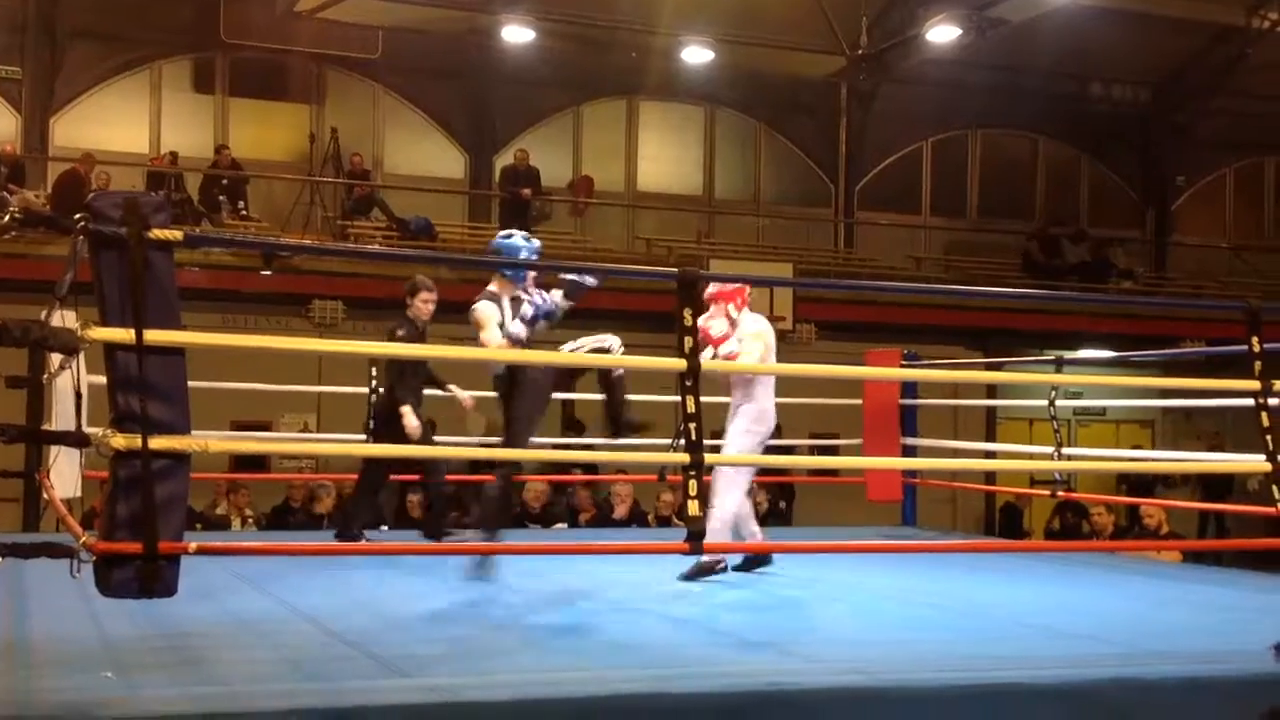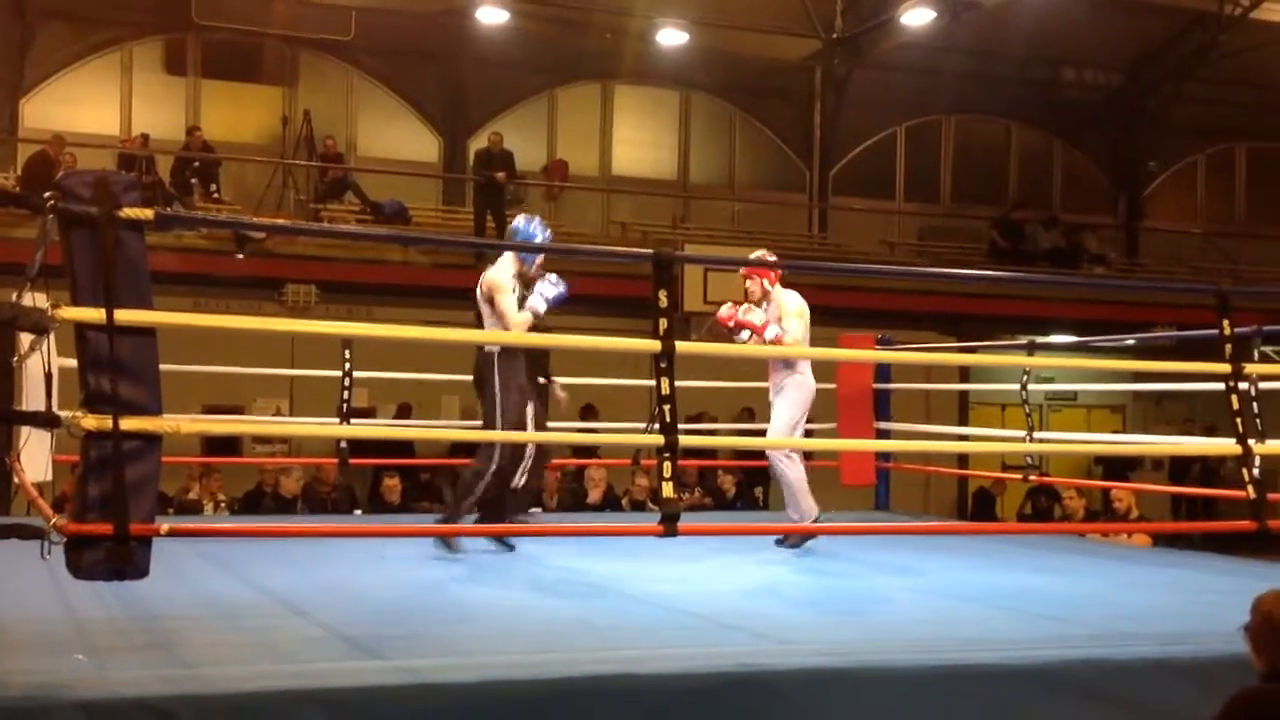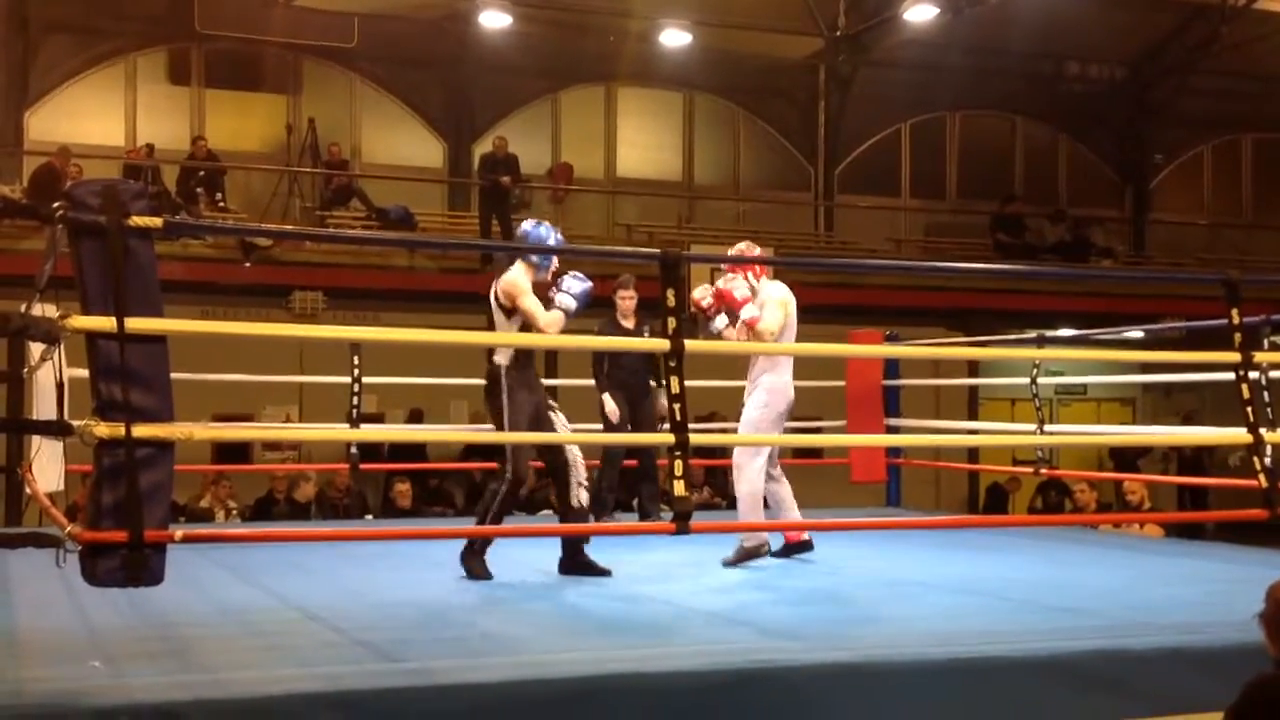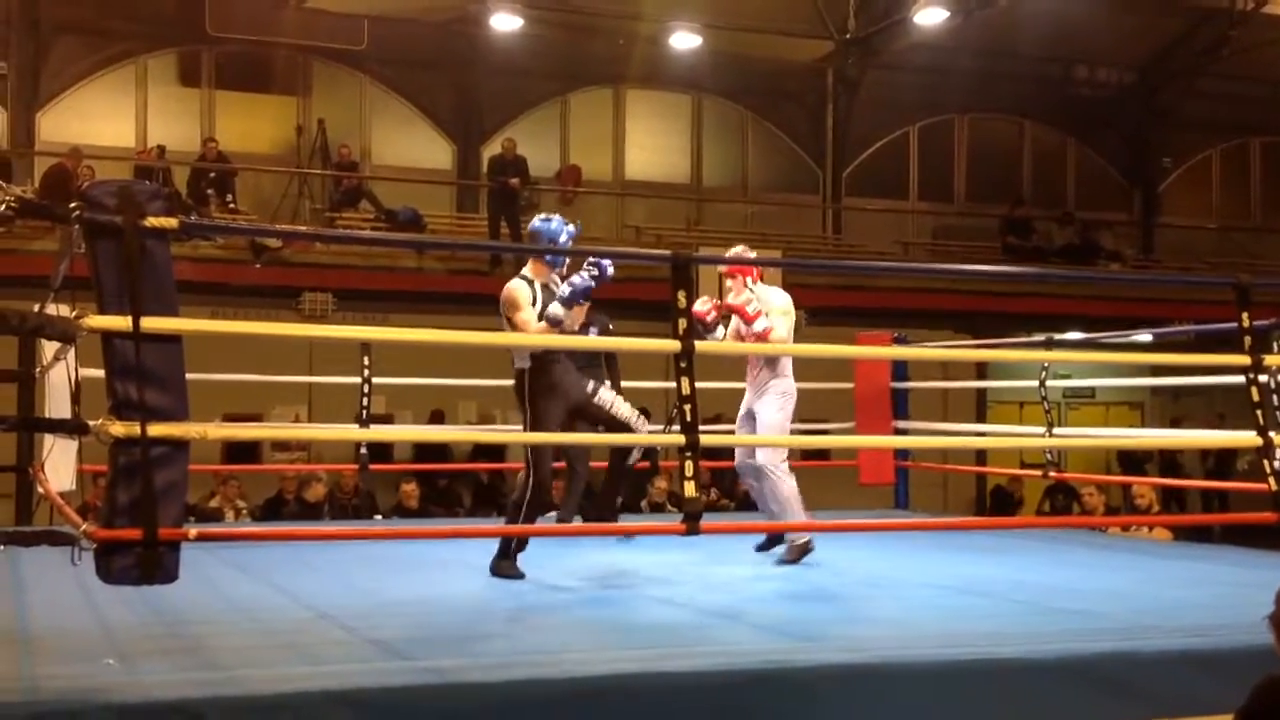
dt=1s
person 1, frame 1
left shoulder: (522, 293)
right shoulder: (483, 308)
left elbow: (541, 322)
right elbow: (496, 352)
left wrist: (563, 297)
right wrist: (525, 322)
left hip: (542, 371)
right hip: (517, 386)
right knee: (510, 466)
right ankle: (487, 539)
person 1, frame 2
left shoulder: (510, 278)
right shoulder: (497, 278)
right elbow: (514, 327)
left wrist: (543, 301)
right wrist: (541, 299)
left hip: (512, 366)
right hip: (498, 368)
left knee: (522, 448)
right knee: (496, 452)
left ankle: (493, 519)
right ankle: (450, 519)
person 1, frame 3
left shoulder: (522, 287)
right shoulder: (513, 282)
left elbow: (540, 334)
right elbow: (547, 327)
left wrist: (563, 303)
right wrist: (569, 298)
left hip: (529, 382)
right hip: (508, 383)
left knee: (568, 461)
right knee: (516, 470)
left ankle: (574, 554)
right ankle: (475, 551)
person 1, frame 4
left shoulder: (553, 282)
right shoulder: (516, 289)
left elbow: (569, 326)
right elbow: (533, 338)
left wrist: (589, 289)
right wrist: (562, 302)
left hip: (567, 377)
right hip: (538, 386)
left knee: (634, 428)
right knee: (538, 474)
right ankle: (506, 555)
person 2, frame 1
left shoulder: (754, 325)
right shoulder: (736, 330)
left elbow: (745, 371)
left wrist: (720, 340)
right wrist: (702, 345)
left hip: (754, 415)
right hip: (742, 415)
left knee: (728, 480)
right knee: (730, 482)
left ankle: (713, 557)
right ankle: (757, 548)
person 2, frame 2
left shoulder: (791, 302)
right shoulder: (766, 306)
left elbow: (794, 346)
right elbow: (753, 347)
left wrist: (762, 325)
right wrist: (737, 328)
left hip: (796, 385)
right hip: (780, 387)
left knee: (779, 449)
right knee: (784, 454)
left ankle: (806, 519)
right ankle: (801, 521)
person 2, frame 3
left shoulder: (776, 293)
right shoulder: (760, 298)
left elbow: (766, 335)
right elbow: (736, 341)
left wrist: (740, 302)
right wrist: (712, 312)
left hip: (772, 387)
right hip: (766, 388)
left knee: (746, 460)
right knee: (767, 467)
left ankle: (753, 540)
right ankle: (796, 535)
person 2, frame 4
left shoulder: (776, 299)
right shoulder: (742, 308)
left elbow: (778, 344)
left wrist: (750, 313)
right wrist: (710, 324)
left hip: (776, 391)
right hip: (753, 392)
left knee: (769, 461)
right knee: (745, 462)
left ankle: (799, 538)
right ankle: (781, 523)
person 3, frame 1
left shoulder: (419, 329)
right shoulder: (402, 331)
left elbow: (421, 371)
right elbow: (392, 376)
left wrist: (452, 389)
right wrist: (406, 411)
left hip: (391, 408)
right hip: (398, 408)
left knee: (375, 471)
right knee: (434, 467)
left ankle: (348, 531)
right ankle: (437, 531)
person 3, frame 2
left shoulder: (537, 321)
left wrist: (554, 385)
left hip: (531, 390)
left knee: (535, 450)
right knee: (539, 450)
left ankle: (514, 510)
right ankle: (516, 508)
person 3, frame 3
left shoulder: (645, 325)
right shoulder: (605, 327)
left elbow: (653, 360)
right elbow: (598, 368)
left wrist: (661, 391)
right wrist: (606, 397)
left hip: (643, 396)
right hip: (617, 396)
left knee: (647, 454)
right knee: (614, 452)
left ankle: (650, 511)
right ankle: (602, 510)
person 3, frame 4
left shoulder: (600, 323)
left elbow: (612, 363)
left wrist: (618, 396)
left knee: (579, 455)
right knee: (572, 453)
left ankle: (567, 514)
right ankle: (595, 514)
